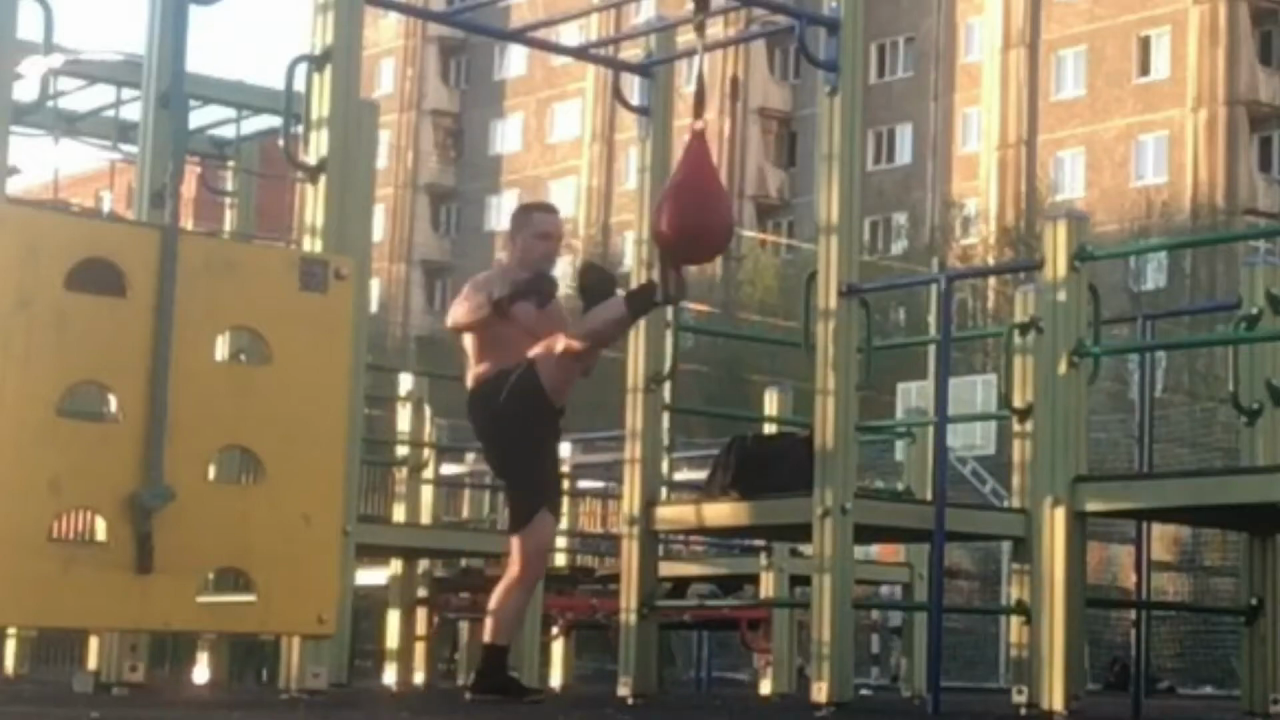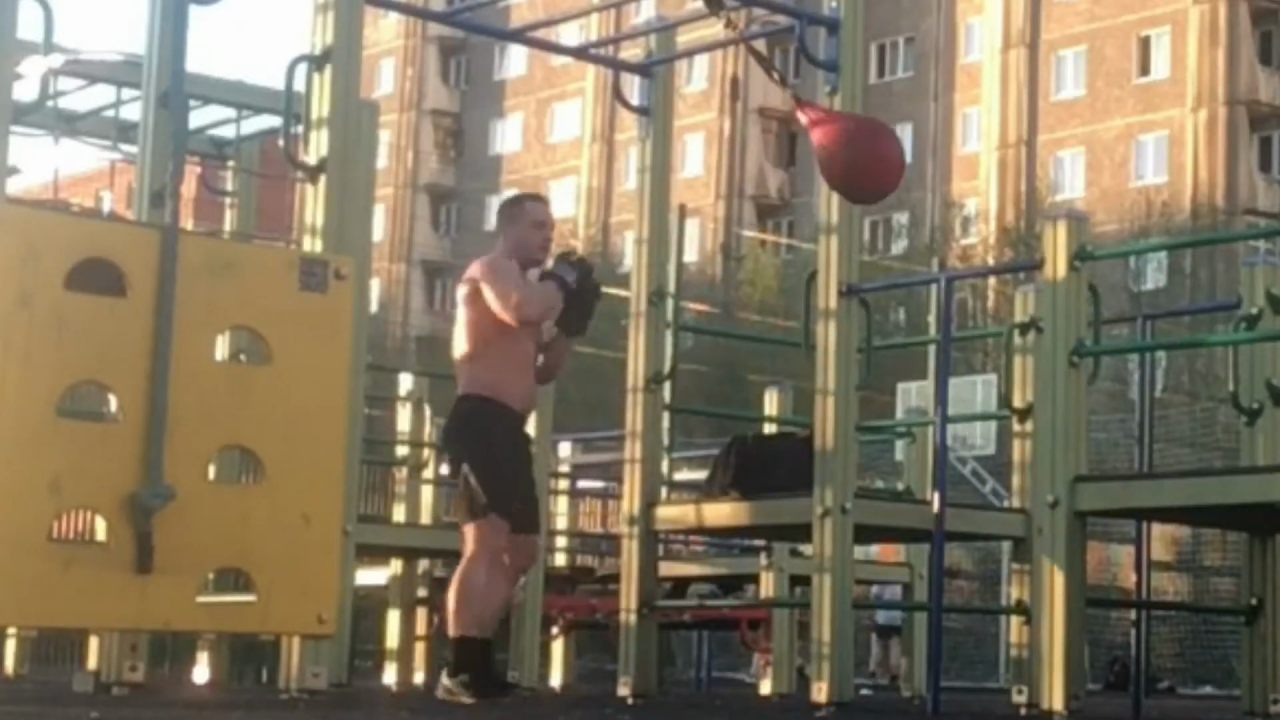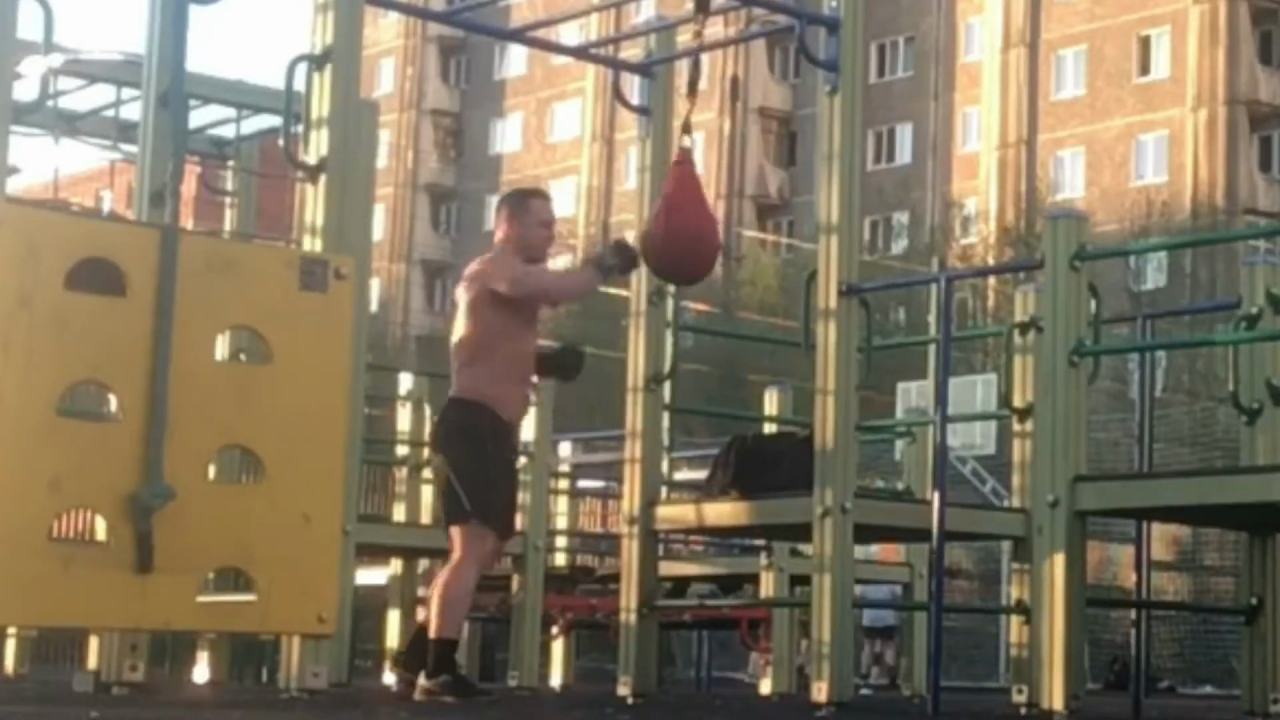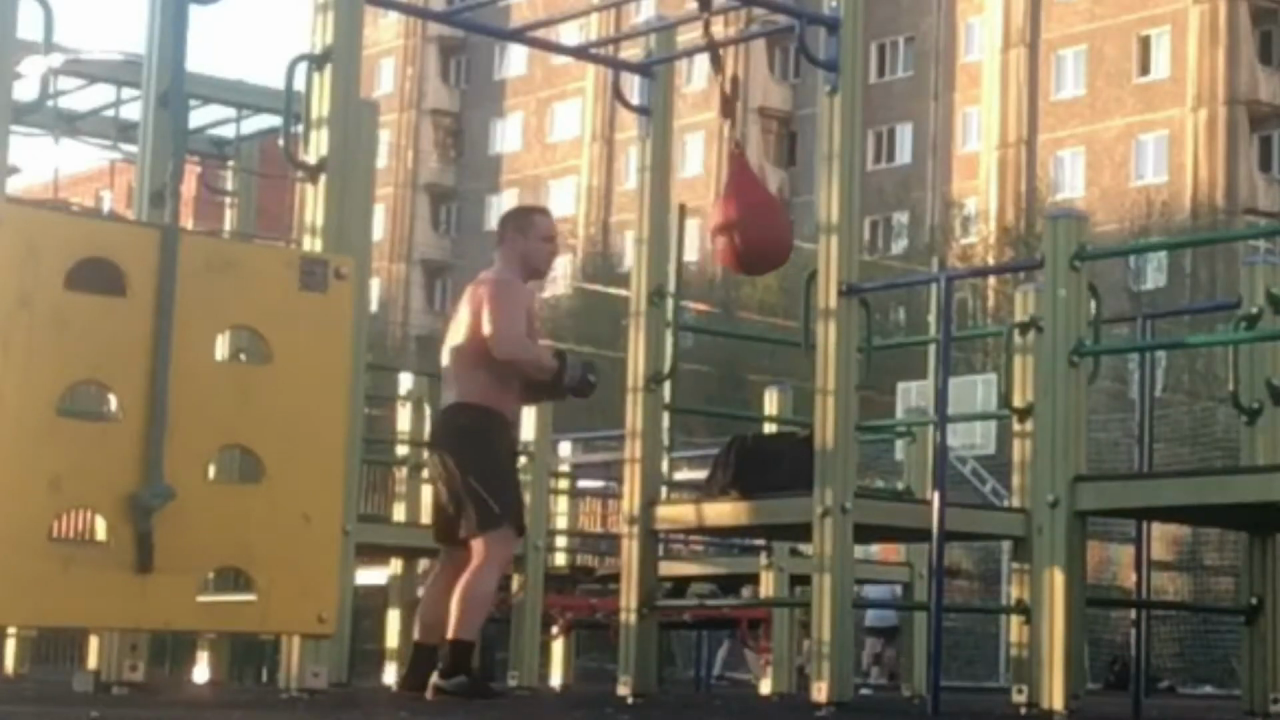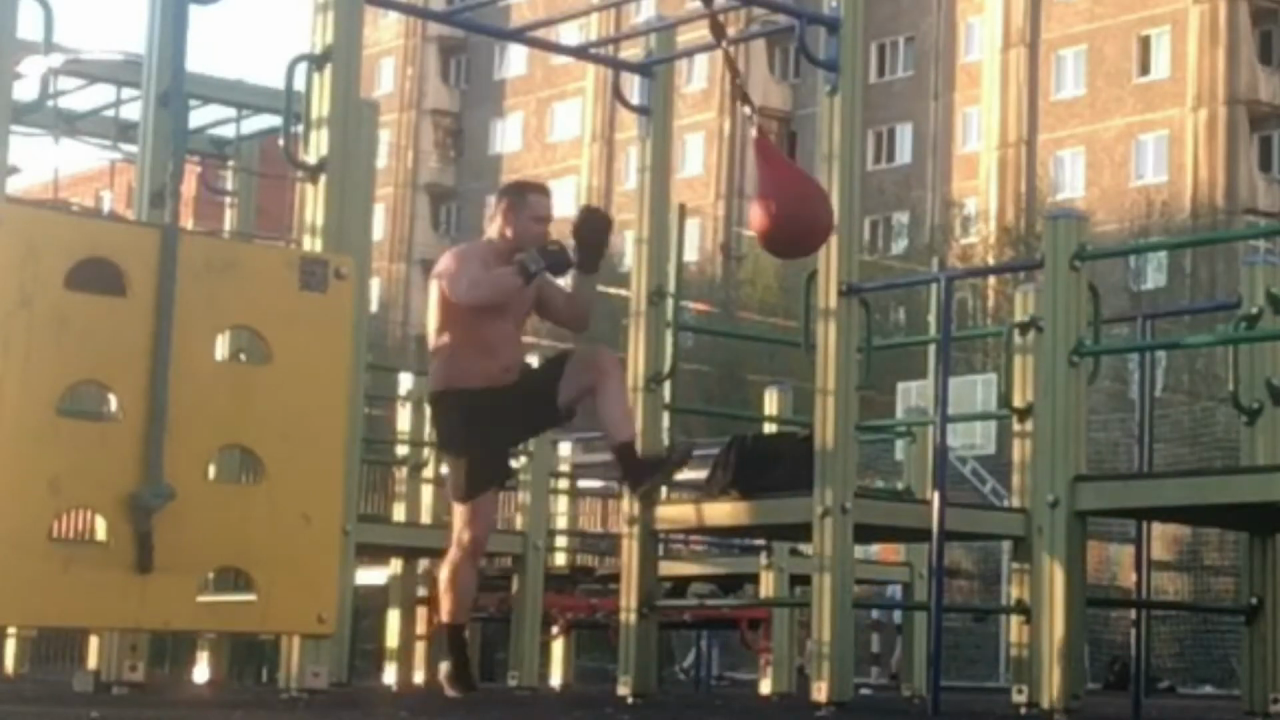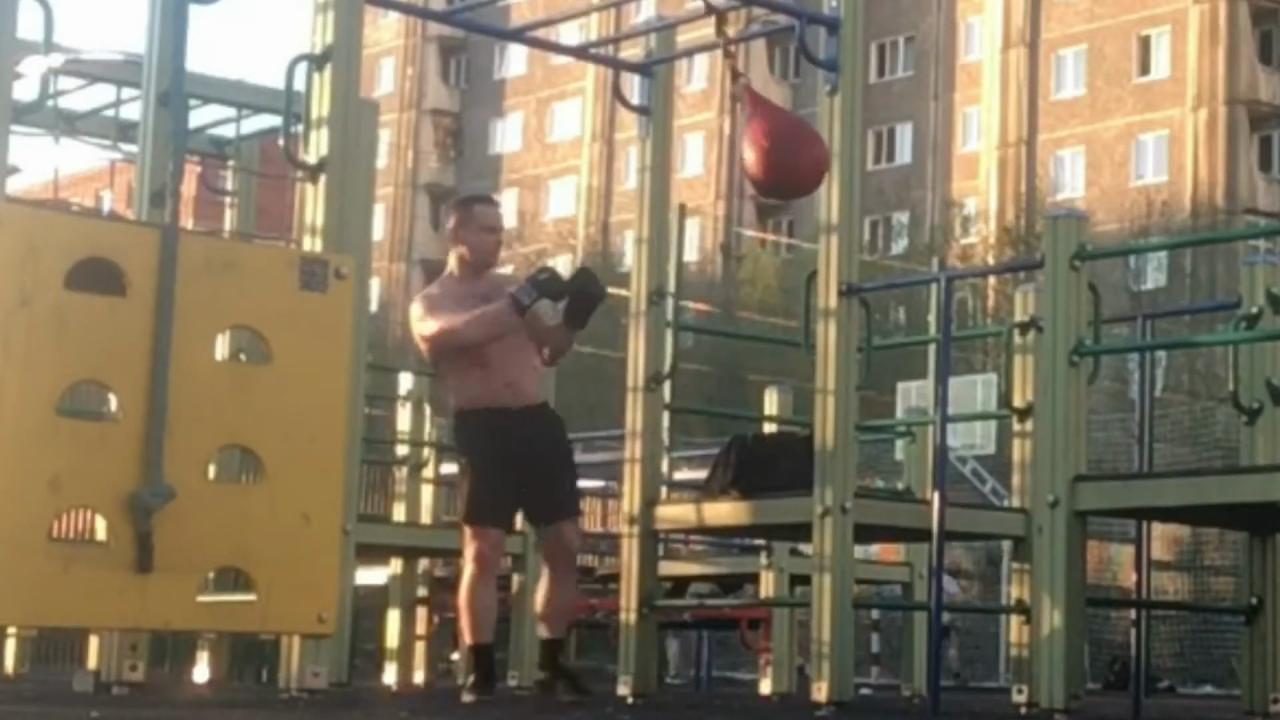
dt=0.5s
person 1, frame 1
left shoulder: (546, 302)
right shoulder: (487, 286)
left elbow: (580, 346)
right elbow: (459, 320)
left wrist: (596, 303)
right wrist: (508, 293)
left hip: (530, 425)
right hip: (500, 403)
left knee: (531, 556)
right knee: (569, 345)
left ankle: (491, 673)
right ankle: (647, 298)
person 1, frame 2
left shoulder: (517, 288)
right shoulder: (490, 271)
left elbow: (544, 372)
right elbow: (529, 310)
left wrist: (570, 322)
right wrist: (564, 280)
left hip: (505, 430)
right hip: (482, 423)
left knee: (518, 554)
right knee: (487, 544)
left ankle: (476, 664)
right ankle: (459, 670)
person 1, frame 3
left shoulder: (519, 280)
right shoulder: (488, 271)
right elbow: (562, 287)
left wrist: (546, 361)
right wrist: (607, 262)
left hip: (495, 435)
right hip: (469, 428)
left knee: (471, 552)
right knee: (475, 547)
left ankle: (419, 658)
right ankle: (439, 671)
person 1, frame 4
left shoulder: (491, 293)
right shoulder: (503, 284)
right elbow: (509, 349)
left wrist: (544, 383)
right wrist: (565, 370)
left hip: (463, 433)
right hip: (477, 433)
left knee: (454, 557)
right knee: (496, 552)
left ankle: (421, 668)
right ankle: (453, 671)
person 1, frame 5
left shoulder: (524, 273)
right shoulder: (461, 261)
left elbow: (576, 318)
right elbow: (466, 296)
left wrist: (587, 261)
right wrist: (528, 265)
left hip: (517, 396)
right hip: (465, 408)
left knee: (602, 361)
right knee: (473, 531)
left ankle: (630, 463)
right ankle: (454, 654)
person 1, frame 6
left shoulder: (512, 286)
right shoulder: (433, 301)
left elbow: (550, 354)
right elbow: (468, 333)
left wrist: (576, 316)
right wrist: (524, 298)
left hip: (538, 423)
right hip: (486, 430)
left knee: (564, 548)
right knee: (484, 555)
left ankle: (552, 664)
right ankle: (482, 673)
